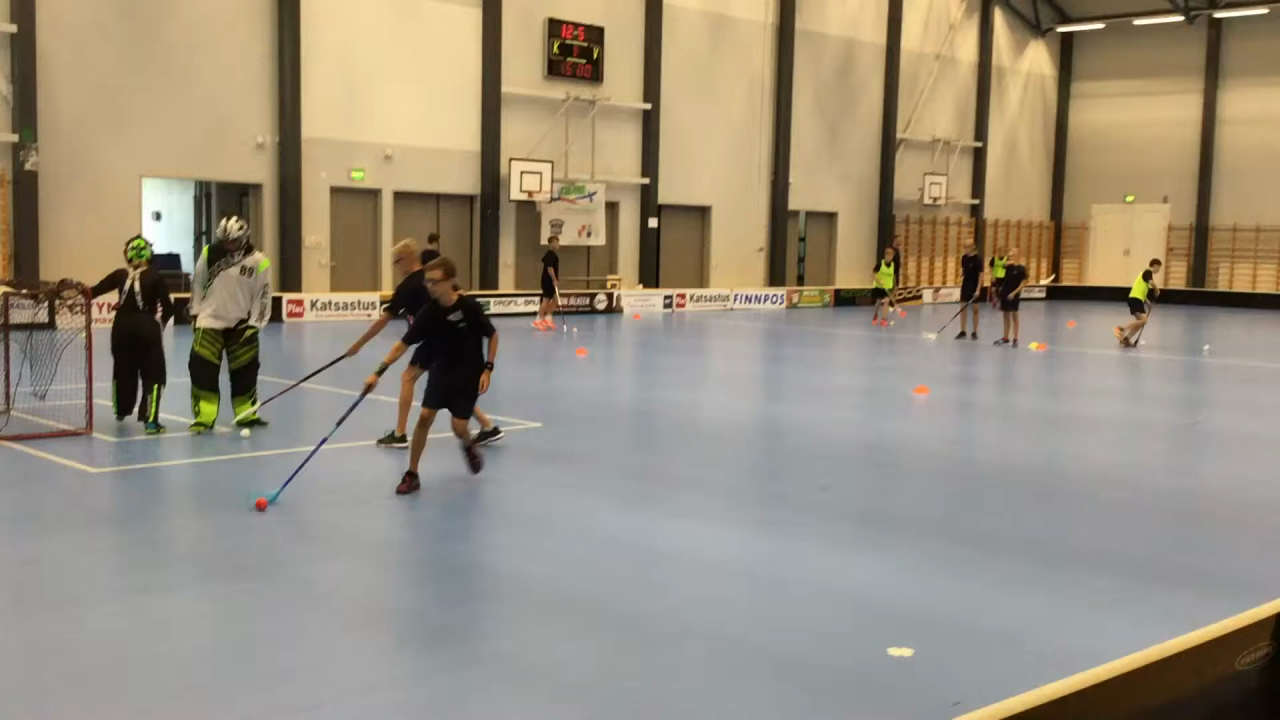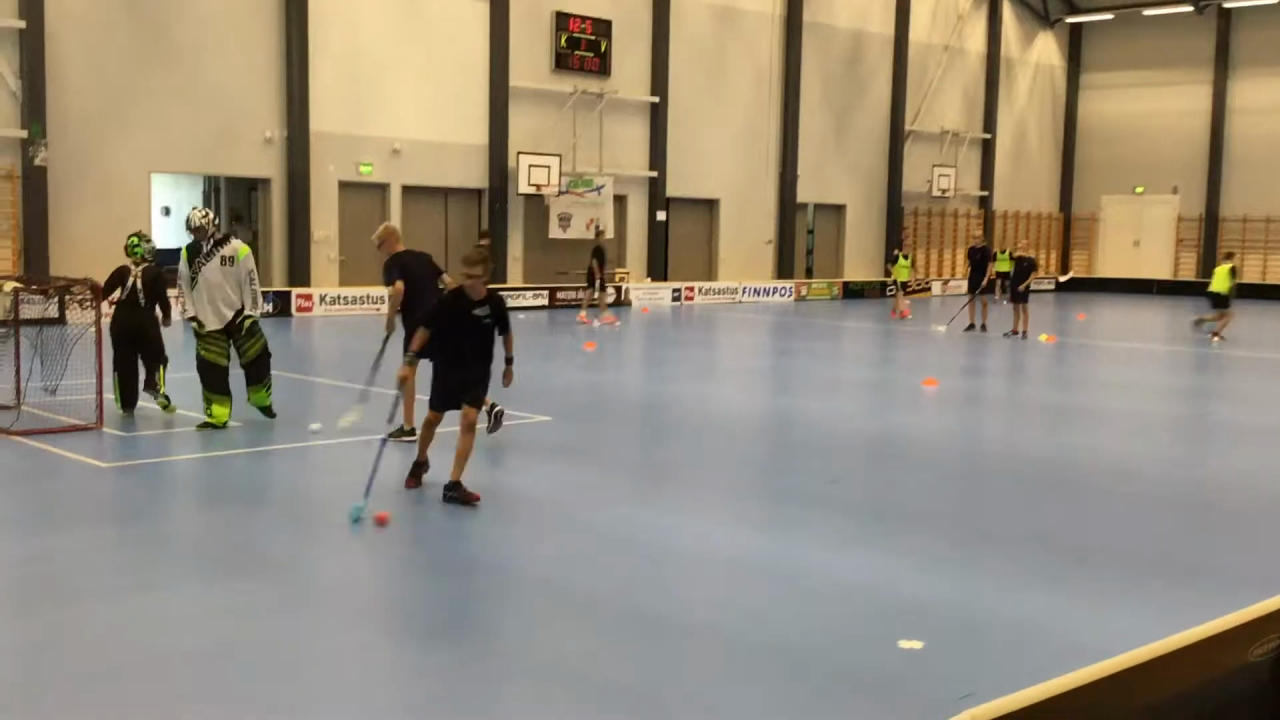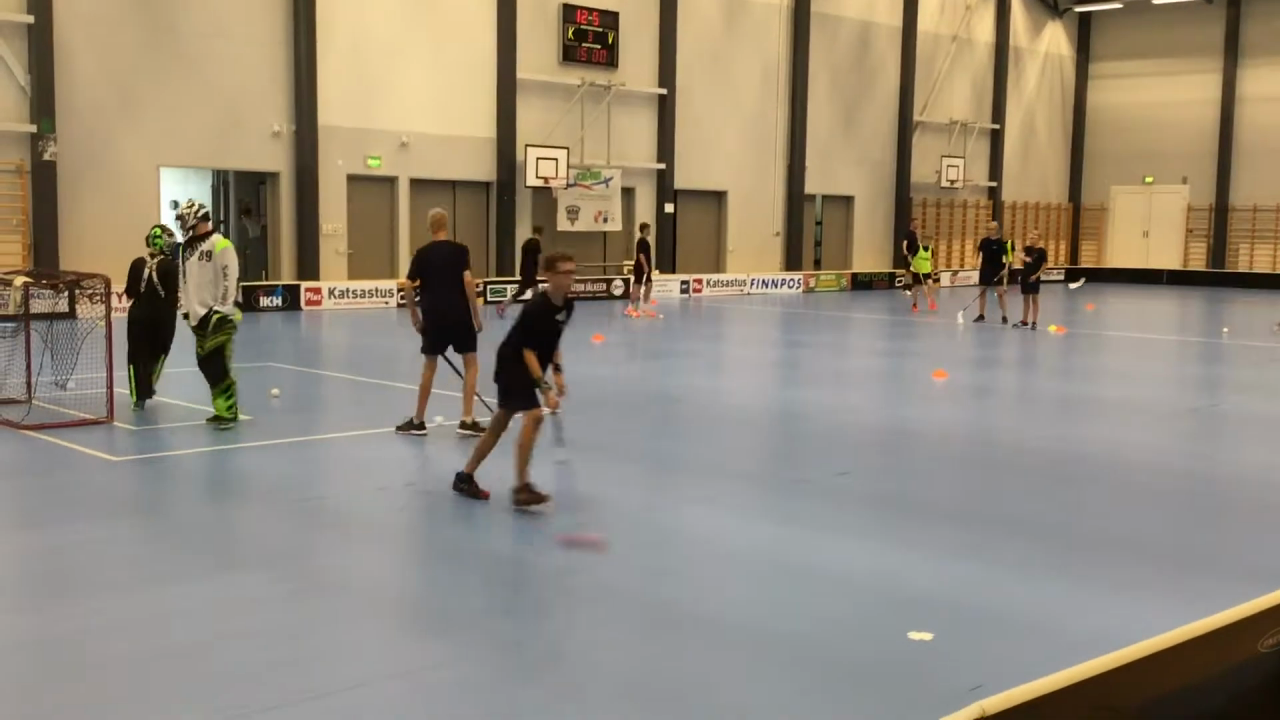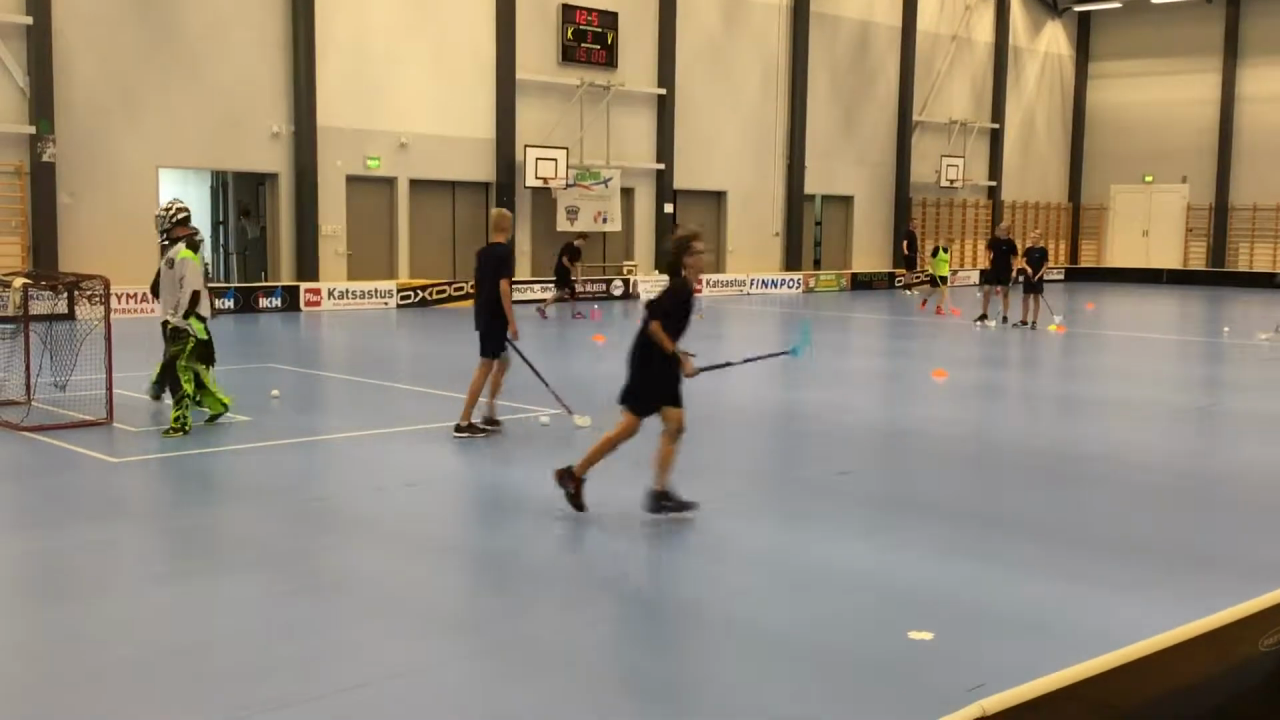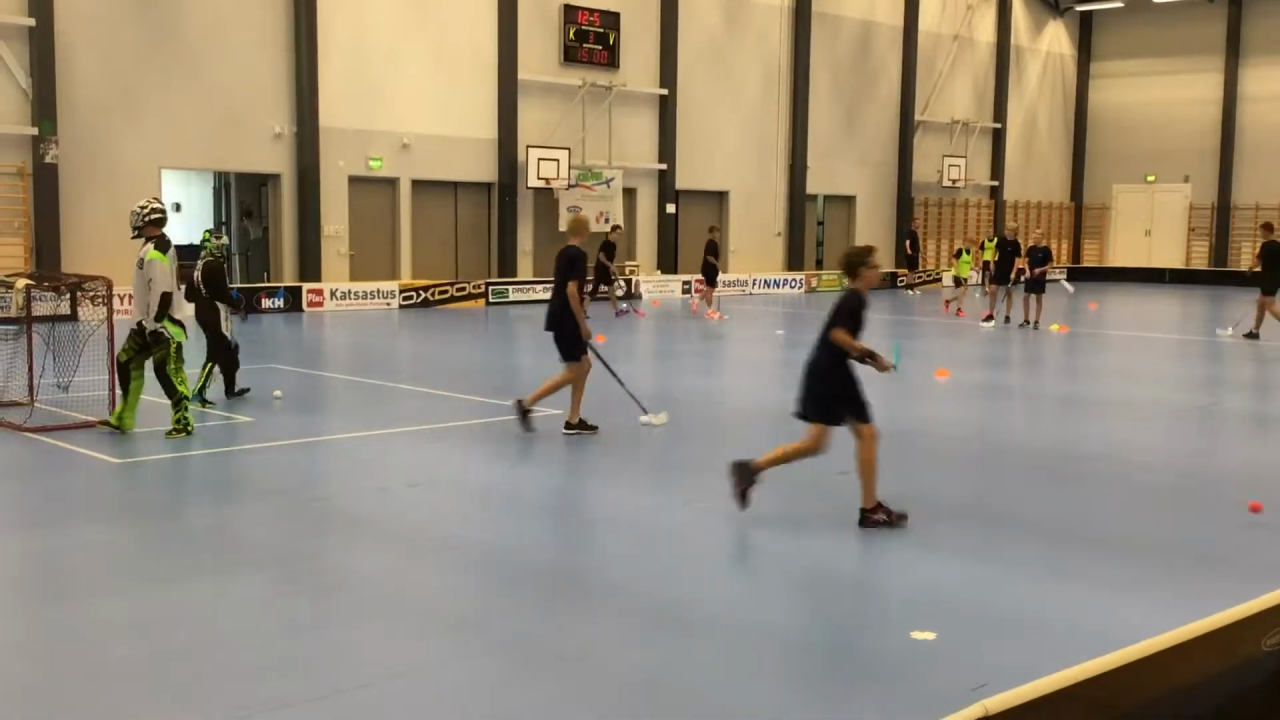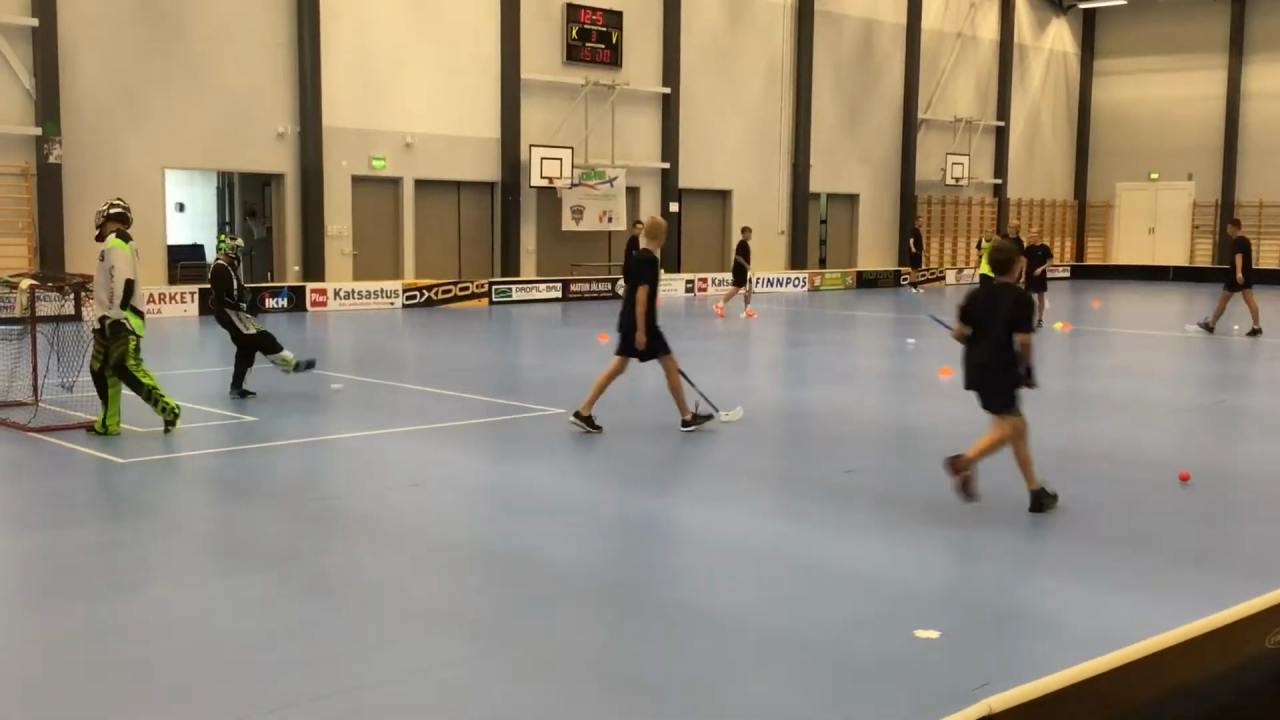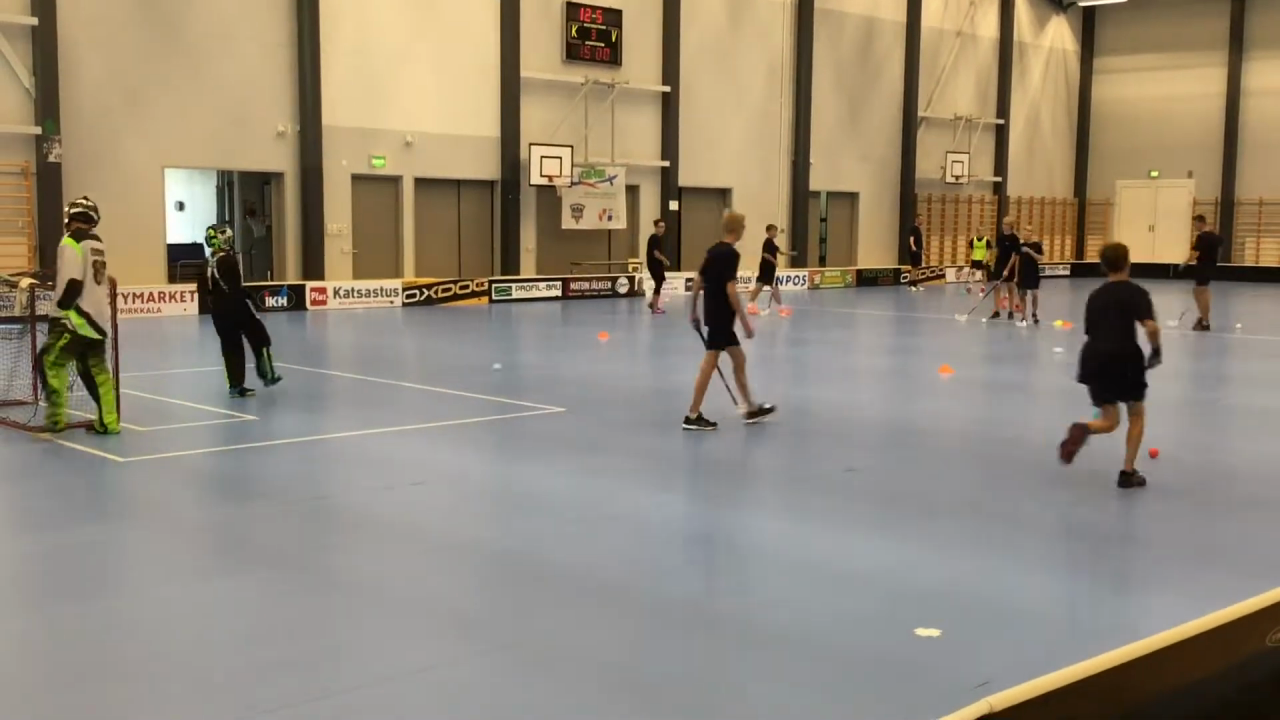
dt=0.4s
person 1, frame 1
left shoulder: (470, 307)
right shoulder: (429, 313)
left elbow: (493, 336)
right elbow: (404, 343)
left wrist: (487, 370)
right wrist: (378, 372)
left hip: (469, 372)
right hip: (442, 369)
left knee: (459, 426)
right knee: (426, 416)
left ankle: (469, 444)
right ankle: (412, 474)
person 1, frame 2
left shoulder: (496, 302)
right shoulder: (450, 299)
left elbow: (506, 333)
right elbow: (425, 329)
left wrist: (509, 364)
right wrist: (408, 362)
left hip: (479, 370)
right hip: (448, 366)
left knee: (469, 420)
right knee: (433, 417)
left ankle: (454, 485)
right ankle: (421, 462)
person 1, frame 3
left shoulder: (568, 305)
right shoulder: (536, 308)
right elbow: (527, 351)
left wrist: (557, 371)
right wrist: (544, 387)
left hip: (535, 368)
right hip: (512, 365)
left knee: (500, 424)
right knee: (534, 416)
left ankle: (466, 477)
right ankle: (521, 488)
person 1, frame 4
left shoulder: (683, 287)
right shoulder: (680, 288)
left elbow: (656, 320)
right elbow: (654, 326)
left wrist: (678, 355)
right wrist: (679, 357)
left hip: (663, 363)
right hip: (650, 362)
left knee: (676, 423)
right knee: (629, 425)
left ankle: (661, 493)
right ankle: (573, 474)
person 1, frame 5
left shoulder: (849, 299)
right shoulder: (855, 300)
right elbow: (837, 335)
left wrist: (866, 356)
right wrist: (871, 356)
left hip: (820, 373)
right hip: (832, 373)
left knee: (816, 443)
right knee: (868, 434)
left ankle: (750, 468)
right ankle: (871, 509)
person 1, frame 6
left shoulder: (977, 295)
right shoulder: (1021, 297)
left elbow: (960, 330)
right elbow: (1022, 339)
right wrist: (1027, 369)
left hip: (979, 368)
right hip: (1001, 367)
left knee: (1019, 428)
right knee: (1006, 430)
left ankle: (1036, 492)
right ankle: (964, 461)
person 1, frame 7
left shoulder: (1095, 296)
right shoulder: (1136, 292)
right elbow: (1151, 325)
right wrist: (1157, 350)
left hip: (1094, 358)
right hip: (1124, 358)
left knee: (1108, 420)
right knee: (1136, 414)
left ankle: (1081, 430)
right ankle: (1128, 472)
person 2, frame 1
left shoulder: (258, 261)
right shoulder: (209, 254)
left elbow: (263, 295)
right elbow: (197, 284)
left wrist: (254, 323)
right wrist: (196, 313)
left hip: (241, 324)
right hip: (210, 321)
left knee: (244, 369)
right knee: (203, 366)
left ankle: (246, 414)
right ankle: (205, 418)
person 2, frame 2
left shoulder: (238, 248)
right shoulder: (188, 253)
left elbow: (251, 282)
right elbow: (184, 286)
left wrist: (250, 313)
right wrist: (191, 315)
left hip: (239, 316)
right hip: (208, 321)
left knee: (256, 359)
right knee: (211, 368)
left ankle: (262, 400)
right ankle: (217, 416)
person 2, frame 3
left shoulder: (220, 244)
right shoulder: (187, 246)
left elbow: (231, 278)
right elbow: (184, 281)
left wrist: (225, 309)
right wrist: (186, 310)
left hip: (220, 313)
right hip: (200, 314)
left knee: (216, 357)
right knee: (206, 361)
left ankle: (226, 410)
right ankle: (226, 410)
person 2, frame 4
left shoulder: (186, 251)
right shoulder: (174, 246)
left elbow: (192, 291)
left wrist: (179, 320)
right wrist: (172, 318)
left hip: (186, 320)
right hip: (176, 318)
left knee: (178, 368)
right knee: (191, 365)
left ankle: (181, 422)
right ankle: (217, 403)
person 2, frame 5
left shoulder: (156, 251)
right shoulder: (153, 245)
left elbow: (163, 293)
left wrist: (153, 324)
left hip: (162, 323)
right hip: (148, 321)
left knee: (168, 372)
right knee: (127, 363)
left ankle: (183, 422)
right ankle: (123, 418)
person 2, frame 6
left shoulder: (115, 241)
right shoulder: (118, 242)
left elbow: (125, 281)
left wrist: (117, 314)
left hip: (122, 318)
right hip: (113, 318)
left knee: (127, 367)
right knee: (100, 368)
left ankle: (167, 408)
right ankle: (108, 423)
person 2, frame 7
left shoulder: (72, 241)
right shoulder: (96, 243)
left elbow: (71, 283)
left wrist: (59, 312)
left hip: (79, 317)
right hip: (99, 318)
left knee: (51, 361)
right knee: (96, 369)
left ankle: (57, 415)
right ankle: (107, 422)
person 3, frame 1
left shoulder: (407, 286)
left elbow: (384, 319)
left wrist: (358, 344)
left knee: (408, 377)
left ankle: (400, 434)
right ankle: (488, 427)
person 3, frame 2
left shoulder: (392, 263)
right shoulder: (423, 257)
left elbow: (398, 289)
right elbow: (449, 282)
left wrist: (390, 318)
left hip: (418, 323)
left ankle: (408, 428)
right ankle: (490, 407)
person 3, frame 3
left shoulder: (423, 253)
right shoulder: (460, 249)
left elbow: (410, 286)
right elbow: (467, 281)
left wrist: (414, 316)
right wrist: (476, 314)
left hip: (433, 317)
right hip: (459, 316)
left knee: (429, 366)
right knee: (470, 364)
left ankle: (417, 421)
right ankle: (467, 420)
person 3, frame 4
left shoulder: (483, 252)
right shoulder: (505, 252)
right elbow: (504, 287)
right wrist: (512, 322)
left hip: (485, 316)
right hip: (495, 318)
left knee: (503, 362)
right knee: (484, 369)
left ankle: (489, 415)
right ankle: (463, 423)
person 3, frame 5
left shoulder: (563, 253)
right shoulder: (578, 255)
right elbow: (572, 291)
right wrist: (583, 324)
left hip: (558, 319)
right hip: (566, 322)
left knee: (584, 365)
right knee: (571, 373)
left ankle: (574, 420)
right ankle: (527, 403)
person 3, frame 6
left shoulder: (639, 257)
right shoulder: (650, 260)
right elbow: (641, 294)
right wrist: (640, 330)
left hip: (628, 322)
right hip: (642, 323)
left knee: (616, 369)
right knee: (671, 367)
left ankle: (583, 413)
right ankle: (687, 418)
person 3, frame 7
left shoulder: (713, 250)
right shoulder: (731, 254)
left elbow: (698, 282)
right elbow: (730, 289)
left wrist: (694, 311)
right wrist: (745, 321)
left hip: (712, 313)
right hip: (721, 316)
left knee: (739, 359)
right knee: (710, 364)
left ankle: (751, 408)
right ankle: (692, 416)
person 4, frame 1
left shoulder: (120, 275)
right shoulder: (154, 277)
left elbow: (94, 292)
right elbow: (168, 307)
right wrist: (162, 321)
left hip: (122, 326)
right hip: (147, 328)
left knee: (123, 371)
right knee: (154, 374)
left ankle: (121, 410)
right ankle: (150, 421)
person 4, frame 2
left shoulder: (122, 271)
right shoulder: (155, 273)
left elbow: (103, 293)
right elbow: (162, 300)
right wrist: (167, 317)
left hip: (122, 321)
right hip: (146, 322)
left knee: (124, 364)
right knee: (156, 361)
left ankle: (127, 405)
right ankle: (158, 392)
person 4, frame 3
left shoulder: (138, 263)
right shoulder: (170, 265)
left elbow: (130, 292)
right elbow: (173, 295)
right wrist: (179, 309)
left hip: (140, 313)
right hip: (163, 313)
left knee: (138, 355)
right knee: (160, 349)
left ankle: (139, 397)
right ankle: (148, 386)
person 4, frame 4
left shoulder: (169, 263)
right shoulder: (197, 264)
left elbow: (155, 290)
right elbow: (201, 292)
right wrist: (211, 308)
left hip: (172, 313)
right hip: (192, 315)
left knee: (174, 353)
right knee: (203, 354)
left ankle: (157, 385)
right ankle: (197, 396)
person 4, frame 5
left shoulder: (200, 266)
right shoulder: (216, 266)
left elbow: (189, 295)
right elbow: (225, 294)
right wrist: (238, 305)
left hip: (203, 313)
right hip: (215, 314)
left knee: (229, 350)
right knee: (217, 355)
left ankle: (231, 389)
right ankle: (198, 394)
person 4, frame 6
left shoulder: (227, 267)
right shoulder: (220, 269)
right elbow: (220, 299)
left wrist: (244, 295)
right wrist: (240, 306)
left hip: (231, 313)
right hip: (230, 314)
left knee: (247, 347)
right knee: (263, 340)
left ankle: (236, 388)
right ankle: (293, 364)
person 4, frame 7
left shoulder: (209, 262)
right shoulder: (229, 260)
left elbow: (205, 289)
right elbow: (236, 287)
right wrist: (247, 297)
left hip: (217, 310)
right hip: (236, 307)
left knee: (231, 346)
right knee: (259, 338)
left ankle: (235, 386)
right ankle: (268, 376)
